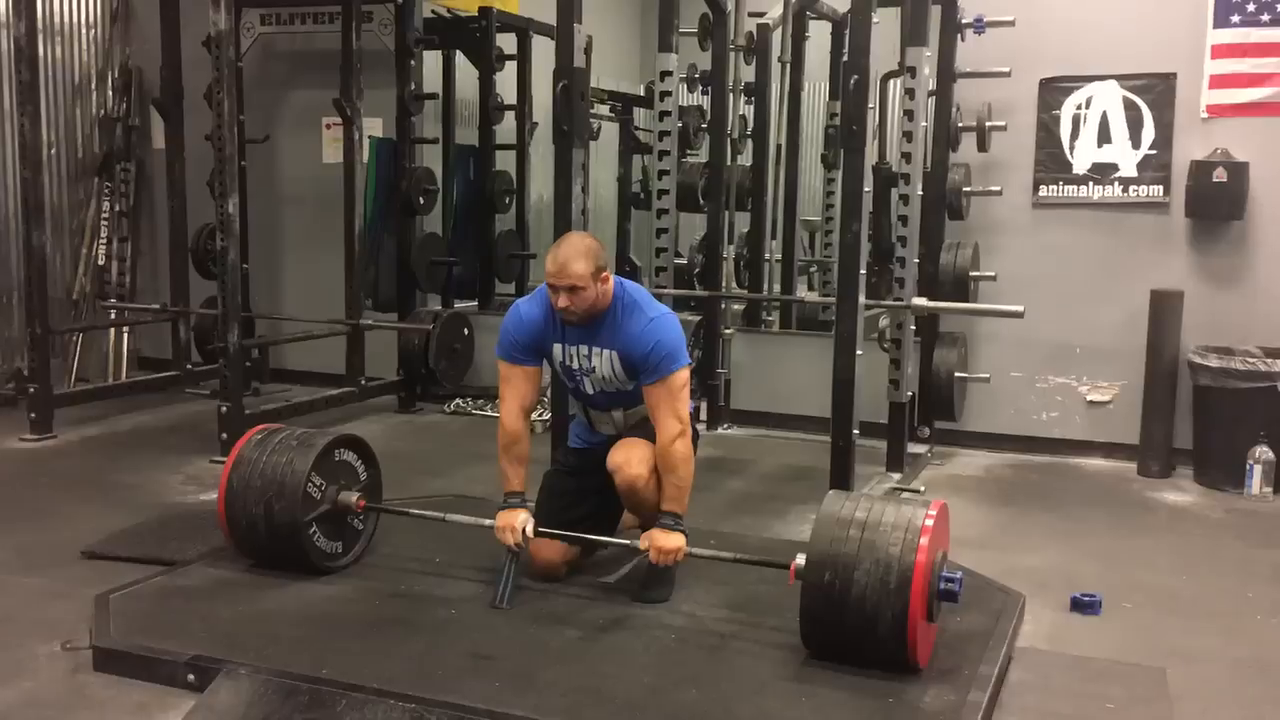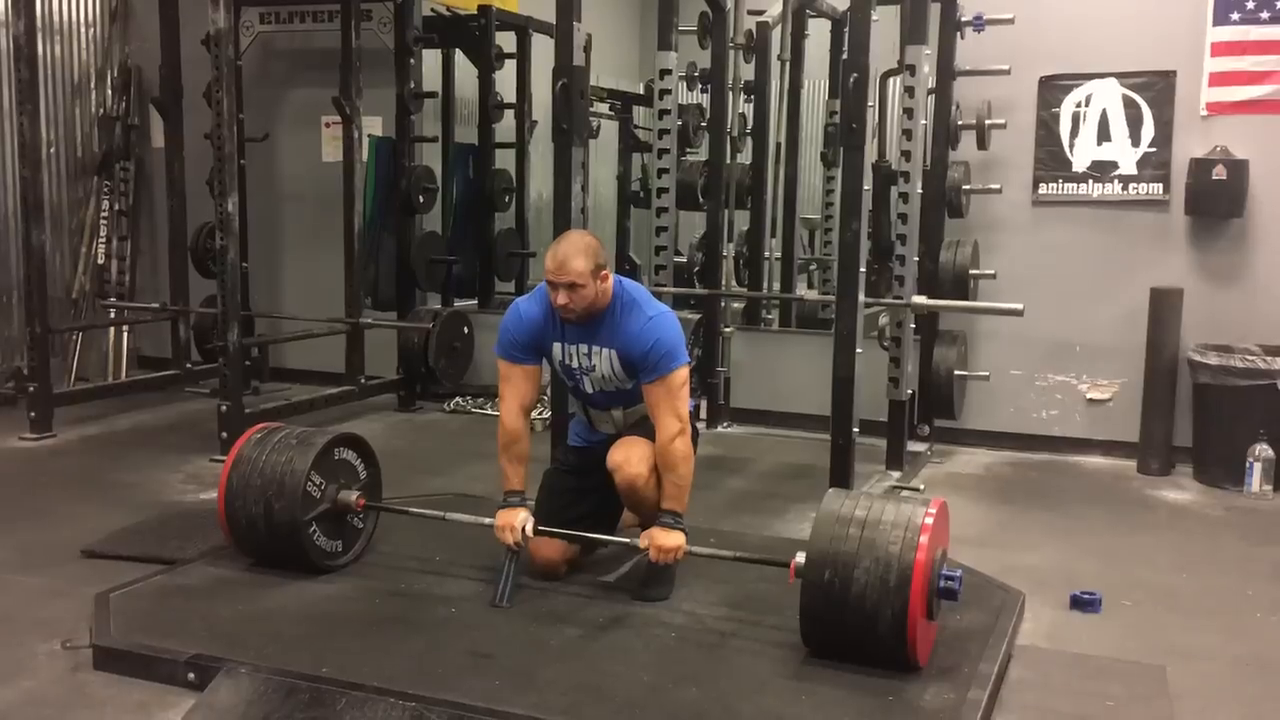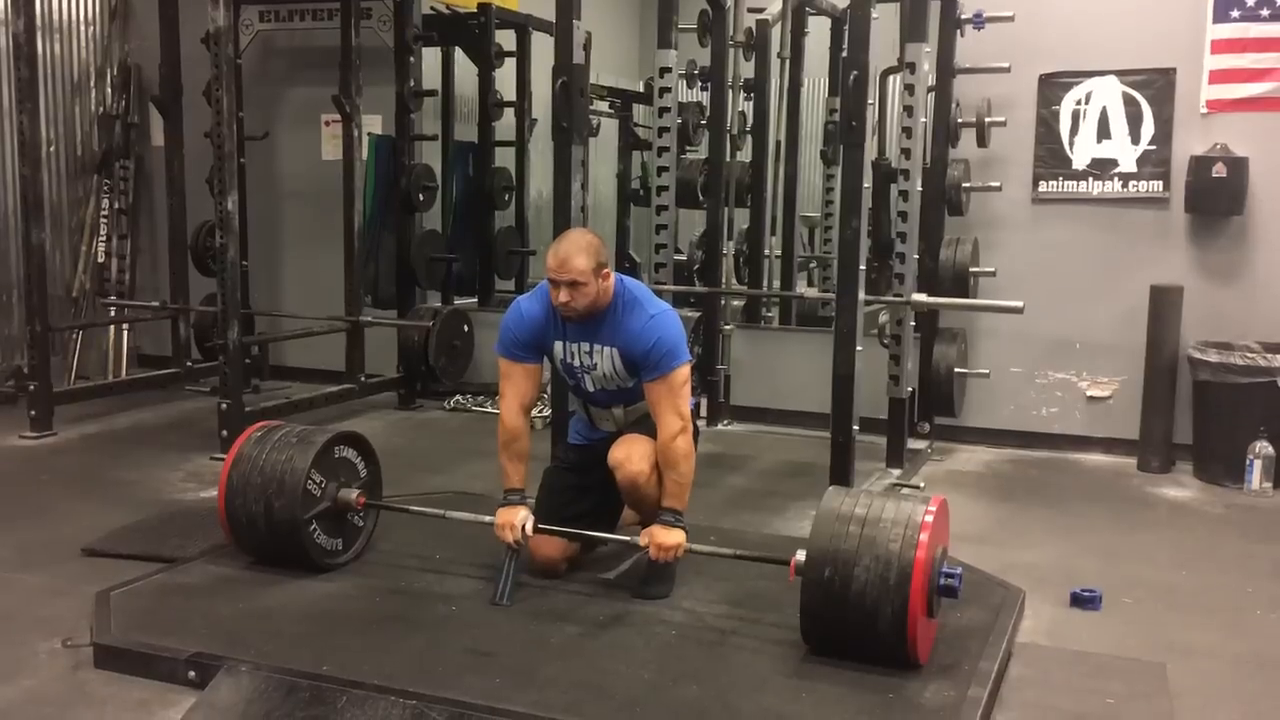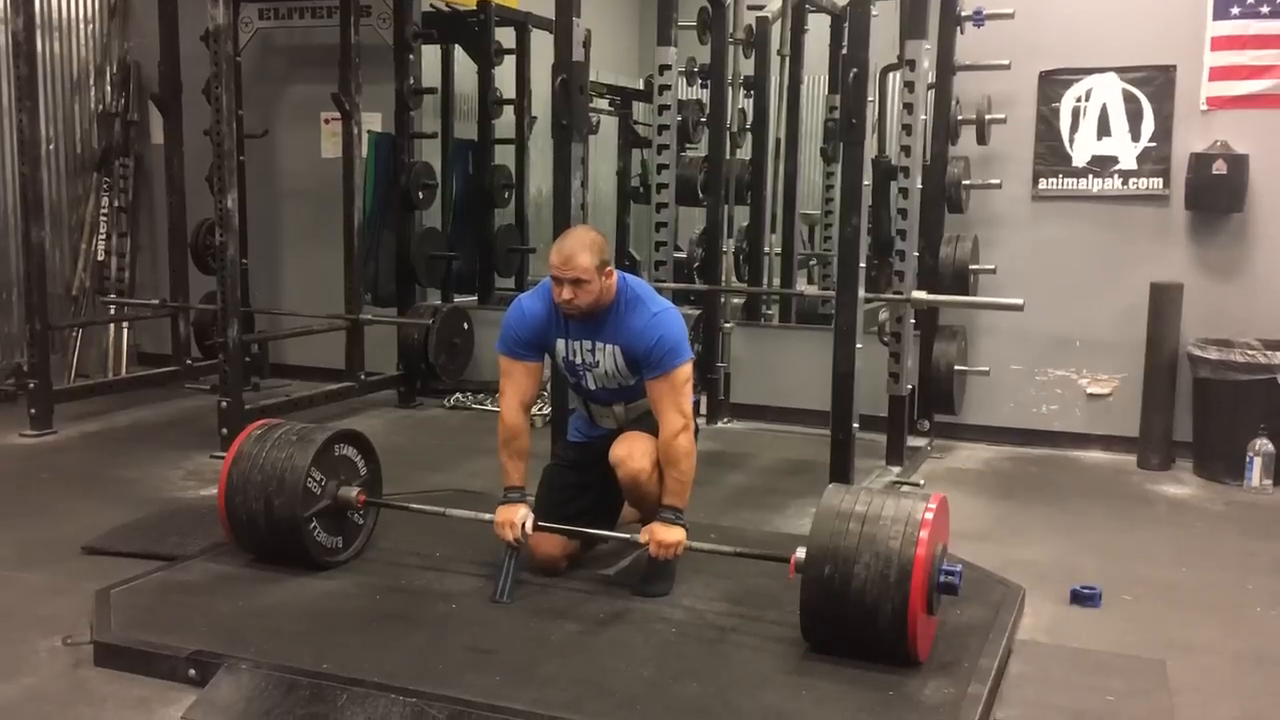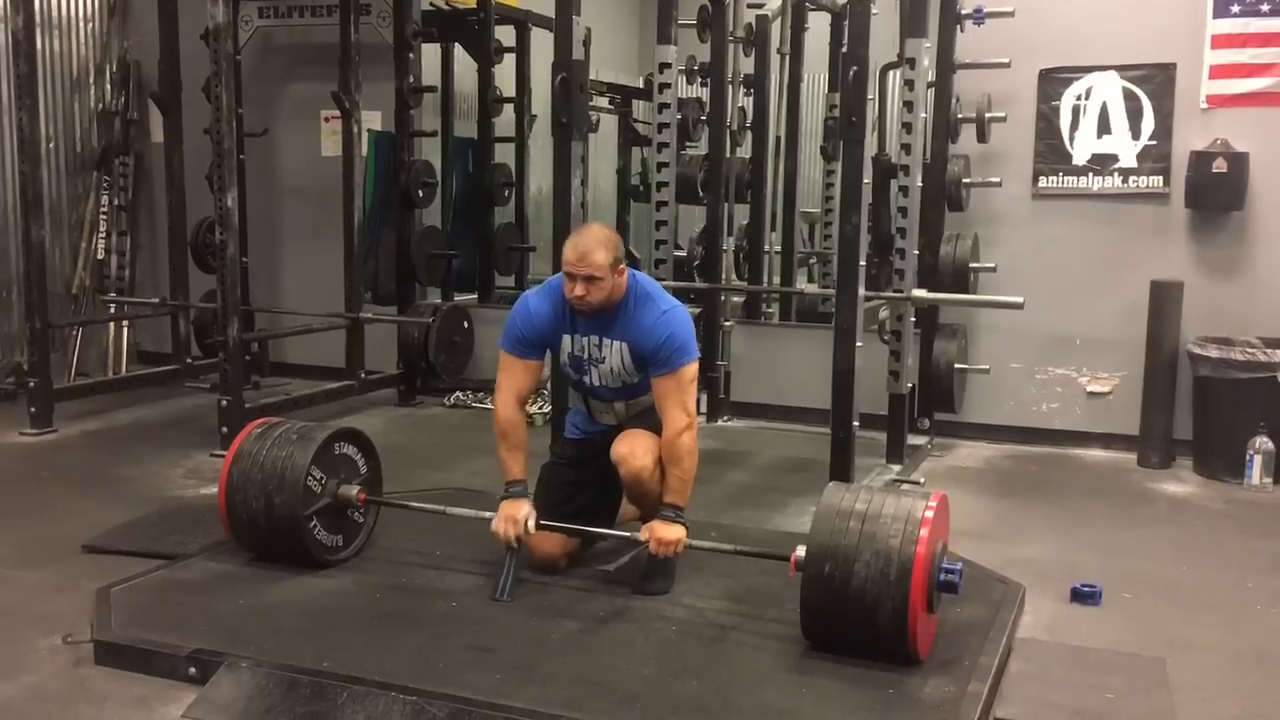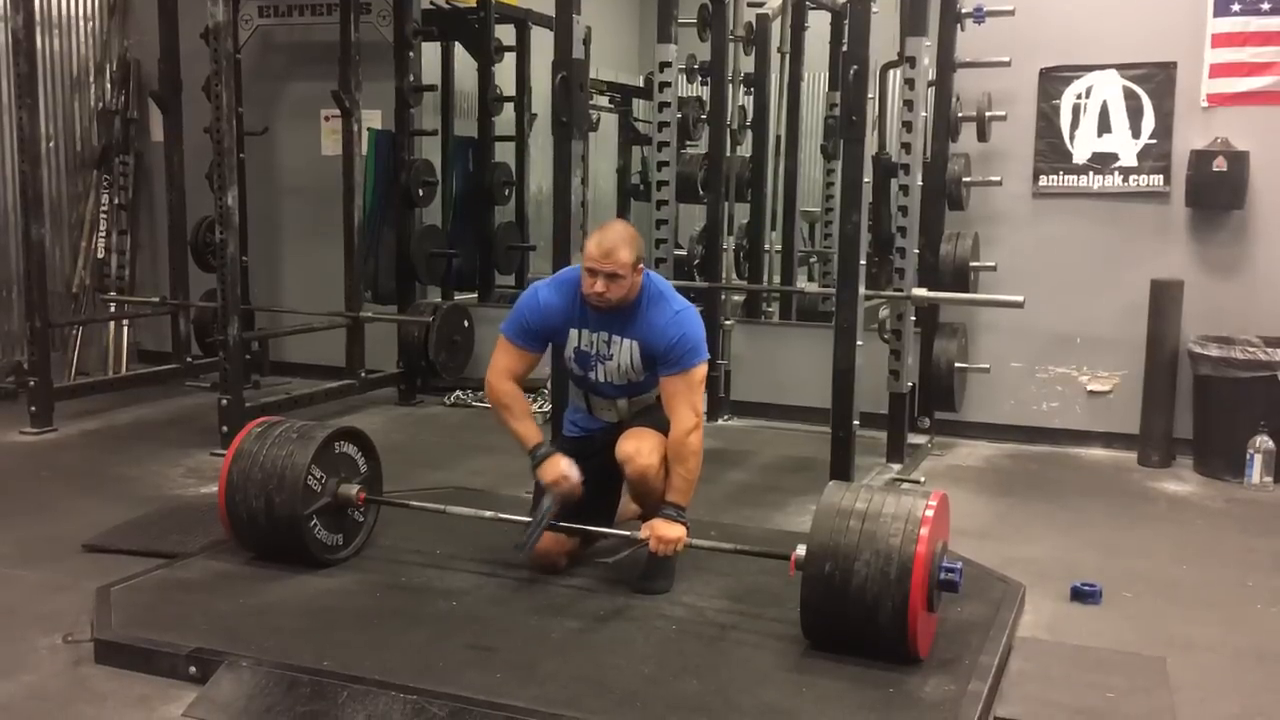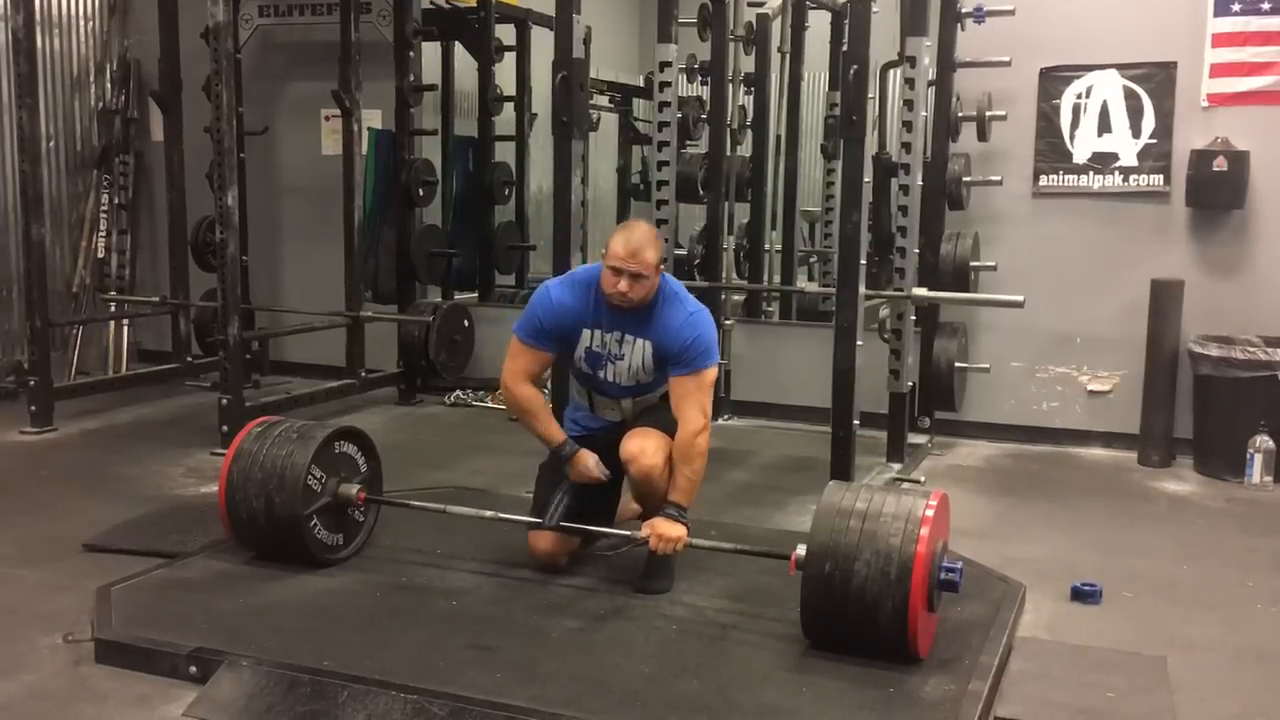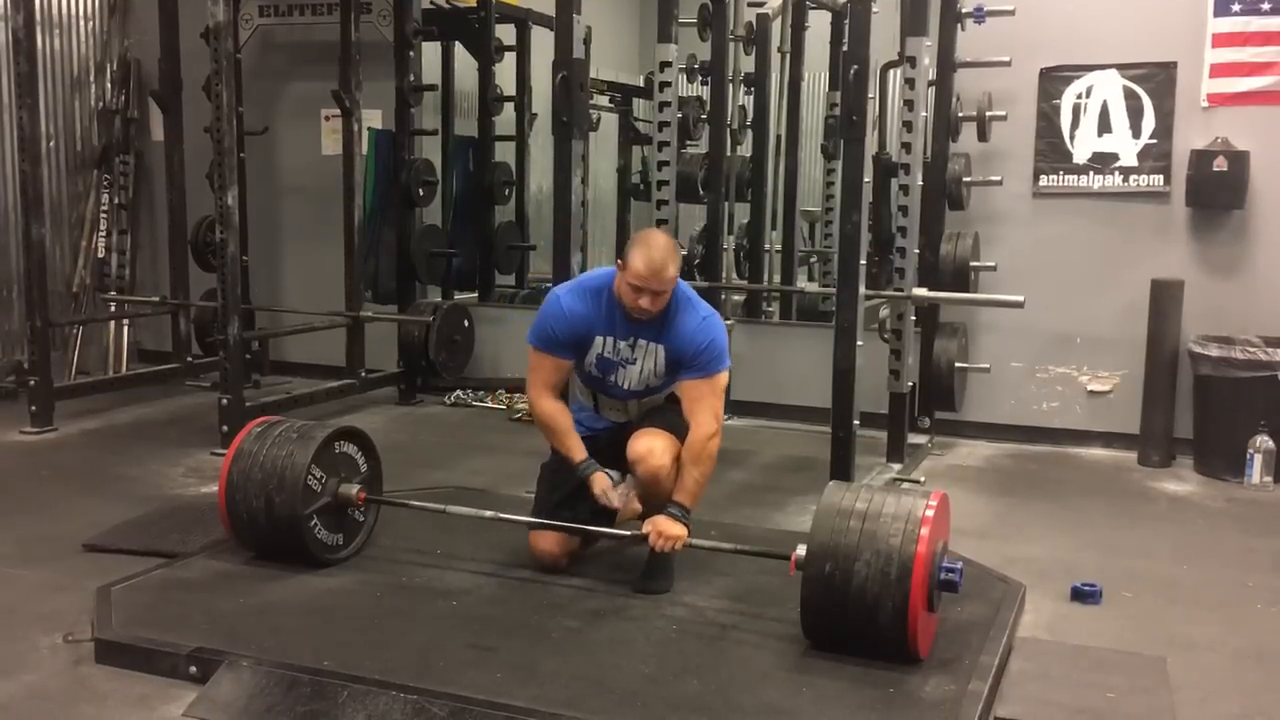
dt=0.2s
person 1, frame 1
left shoulder: (652, 325)
right shoulder: (526, 318)
left elbow: (674, 427)
right elbow: (514, 411)
left wrist: (671, 522)
right wrist: (514, 500)
left hip: (653, 426)
right hip: (590, 434)
left knee: (628, 468)
right knee: (547, 562)
left ankle: (661, 549)
right ankle: (616, 517)
person 1, frame 2
left shoulder: (651, 324)
right shoulder: (525, 317)
left elbow: (673, 426)
right elbow: (514, 410)
left wrist: (671, 520)
right wrist: (513, 499)
left hip: (653, 425)
right hip: (591, 432)
left knee: (627, 467)
right knee: (547, 559)
left ankle: (656, 534)
right ankle: (615, 516)
person 1, frame 3
left shoulder: (652, 323)
right shoulder: (527, 315)
left elbow: (675, 425)
right elbow: (514, 409)
left wrist: (671, 518)
right wrist: (513, 498)
left hip: (654, 422)
right hip: (591, 430)
left knee: (629, 465)
right knee: (547, 557)
left ankle: (654, 525)
right ankle: (616, 513)
person 1, frame 4
left shoulder: (655, 321)
right shoulder: (528, 313)
left elbow: (677, 423)
right elbow: (514, 407)
left wrist: (671, 516)
right wrist: (513, 496)
left hip: (654, 419)
right hip: (590, 428)
left knee: (631, 462)
right knee: (547, 555)
left ankle: (657, 530)
right ankle: (618, 511)
person 1, frame 5
left shoulder: (663, 318)
right shoulder: (535, 309)
left elbow: (681, 421)
right elbow: (509, 401)
left wrist: (671, 513)
right wrist: (515, 491)
left hip: (652, 416)
right hip: (588, 425)
left knee: (633, 460)
right knee: (546, 553)
left ankle: (659, 533)
right ankle: (614, 510)
person 1, frame 6
left shoulder: (675, 319)
right shoulder: (545, 300)
left elbow: (687, 421)
right elbow: (500, 381)
left wrist: (673, 513)
right wrist: (542, 454)
left hip: (654, 412)
right hip: (588, 422)
left knee: (638, 458)
right knee: (548, 554)
left ankle: (661, 544)
right ankle: (622, 508)
person 1, frame 7
left shoulder: (688, 321)
right shoulder: (558, 298)
left elbow: (695, 423)
right elbow: (515, 383)
left wrist: (675, 512)
right wrist: (567, 452)
left hip: (656, 412)
right hip: (589, 421)
left knee: (642, 458)
right knee: (548, 553)
left ankle: (660, 533)
right ankle: (618, 508)
person 1, frame 8
left shoulder: (700, 325)
right shoulder: (568, 304)
left elbow: (706, 427)
right elbow: (542, 396)
left wrist: (678, 511)
right wrist: (587, 468)
left hip: (659, 412)
right hip: (590, 421)
left knee: (650, 457)
right knee: (548, 553)
left ankle: (662, 544)
right ankle: (622, 508)
